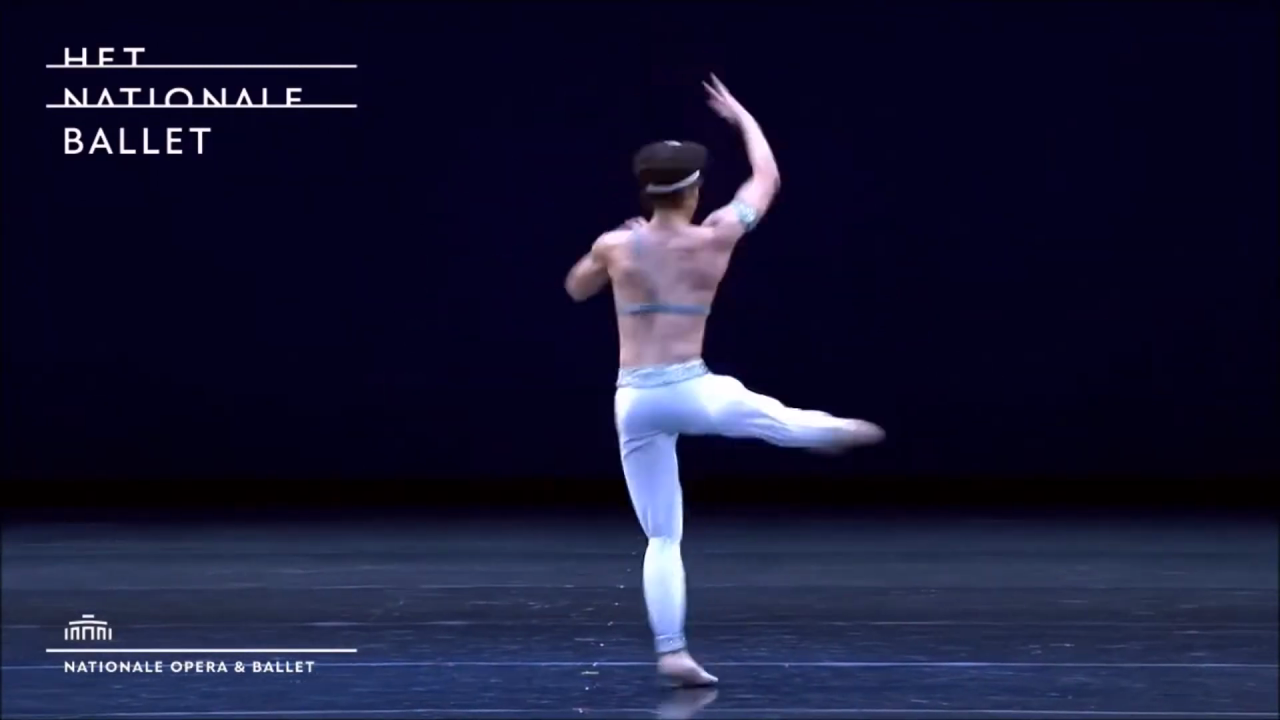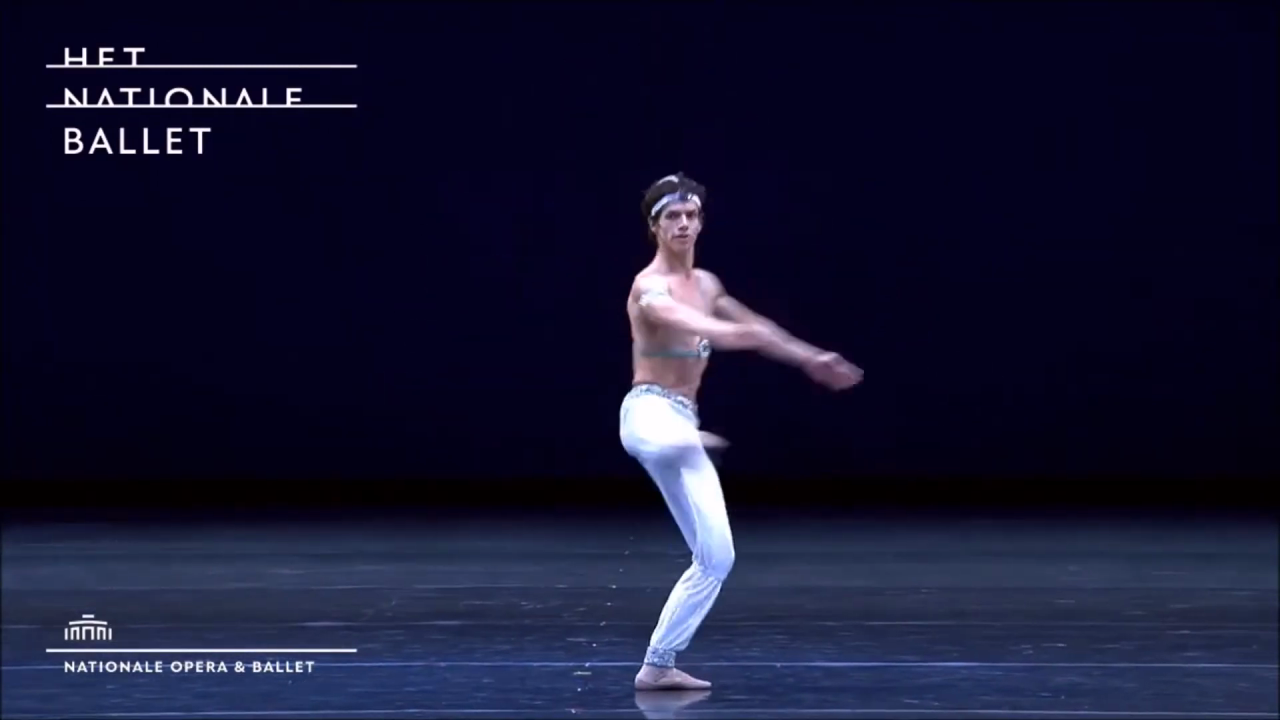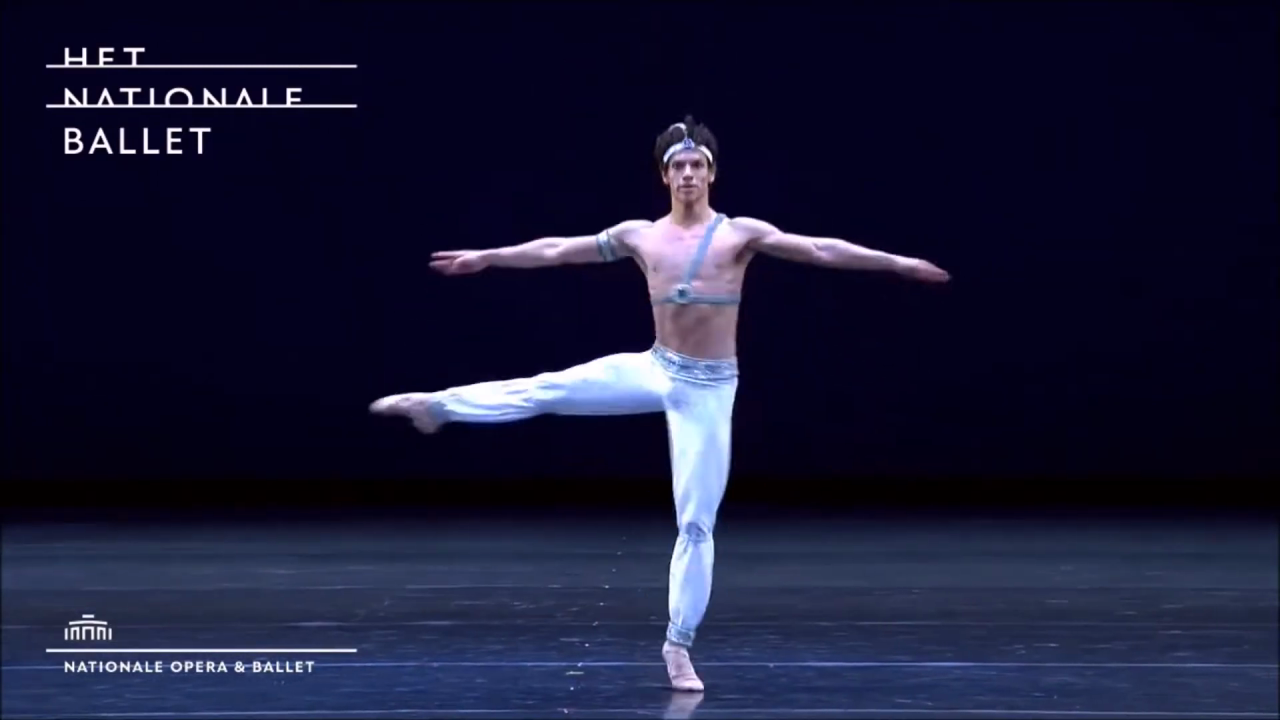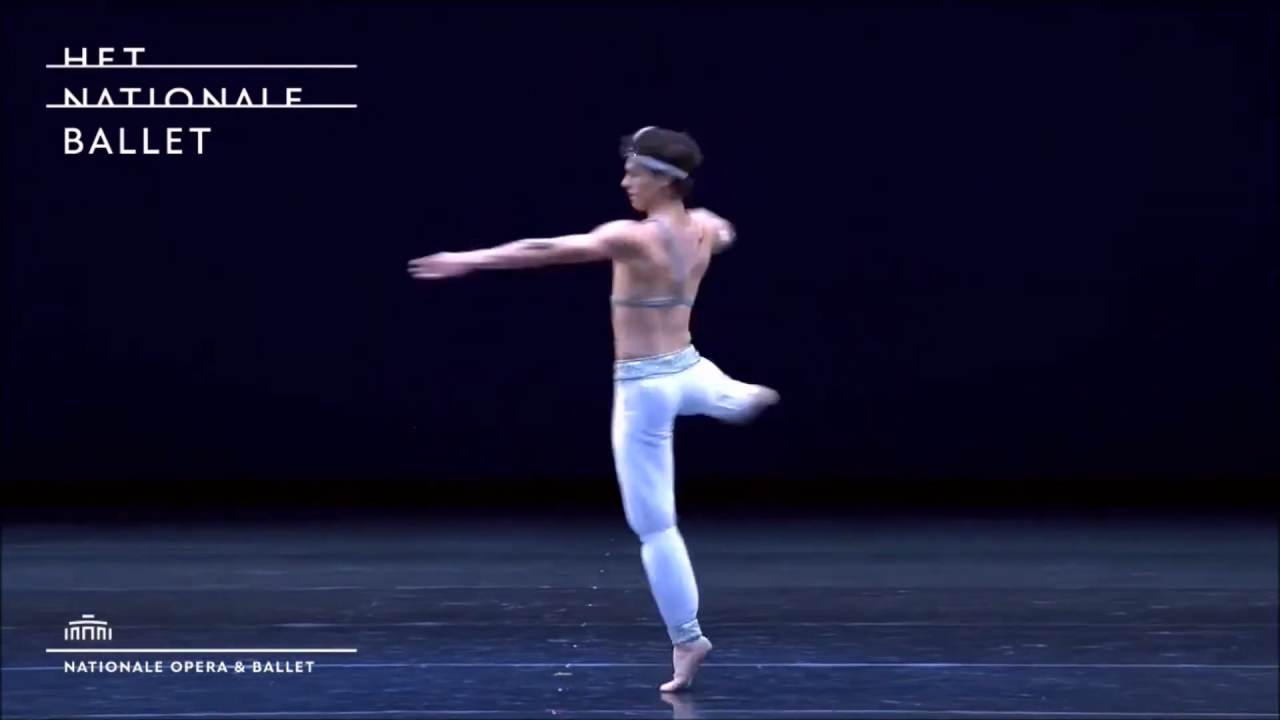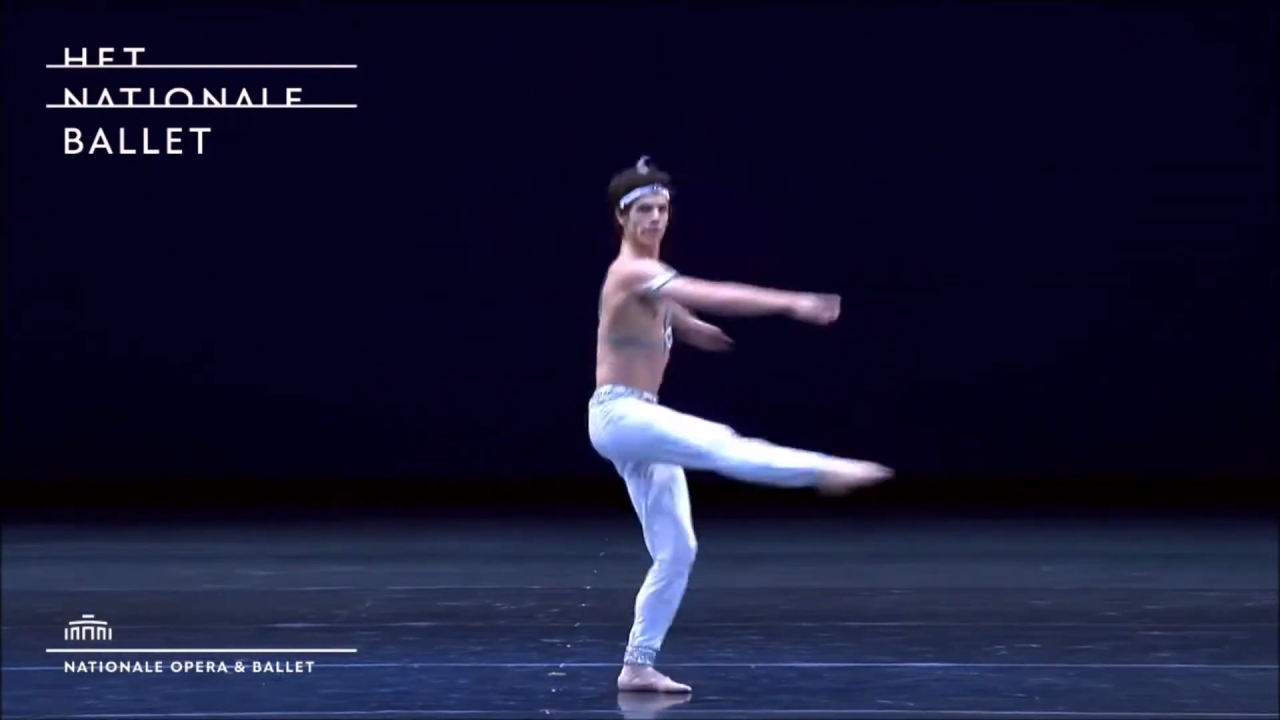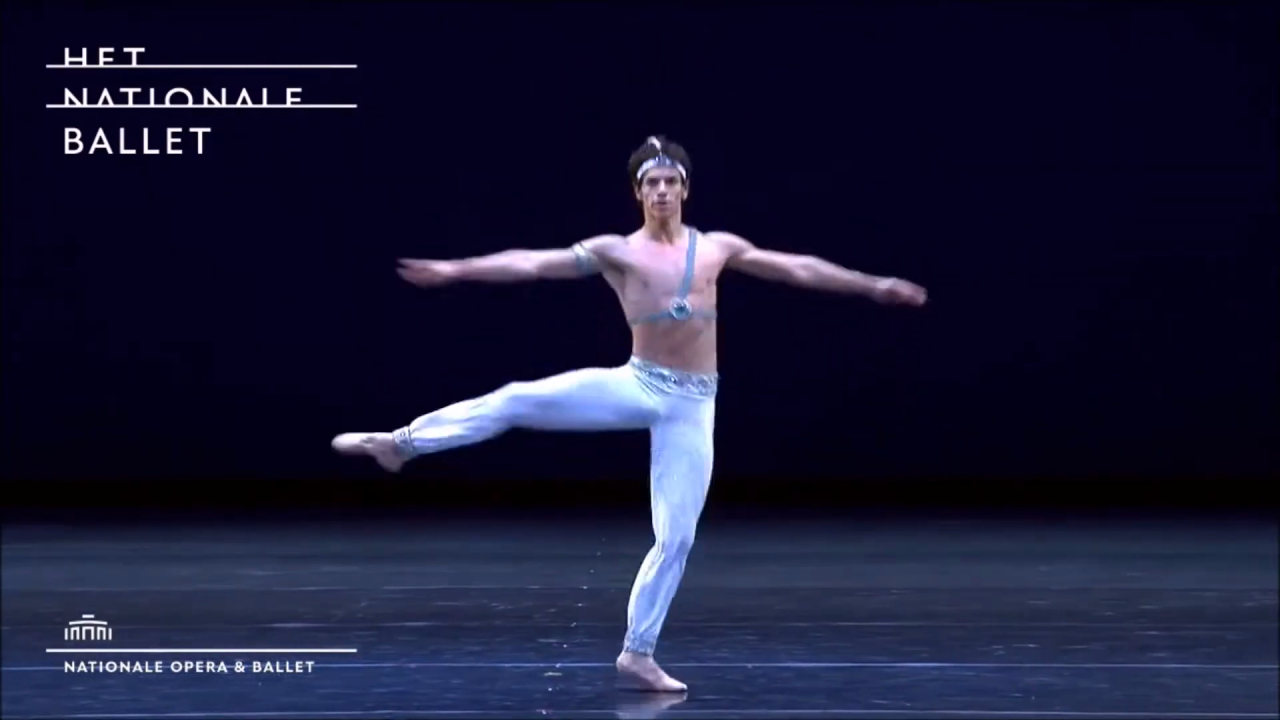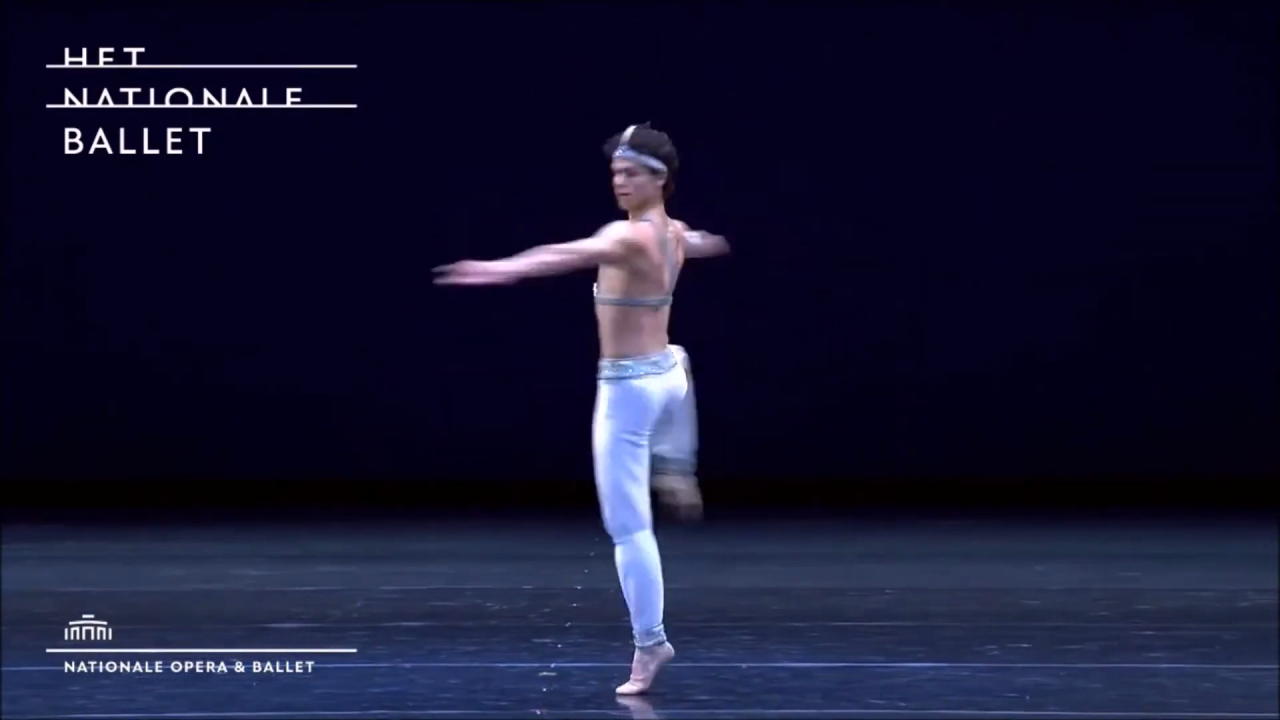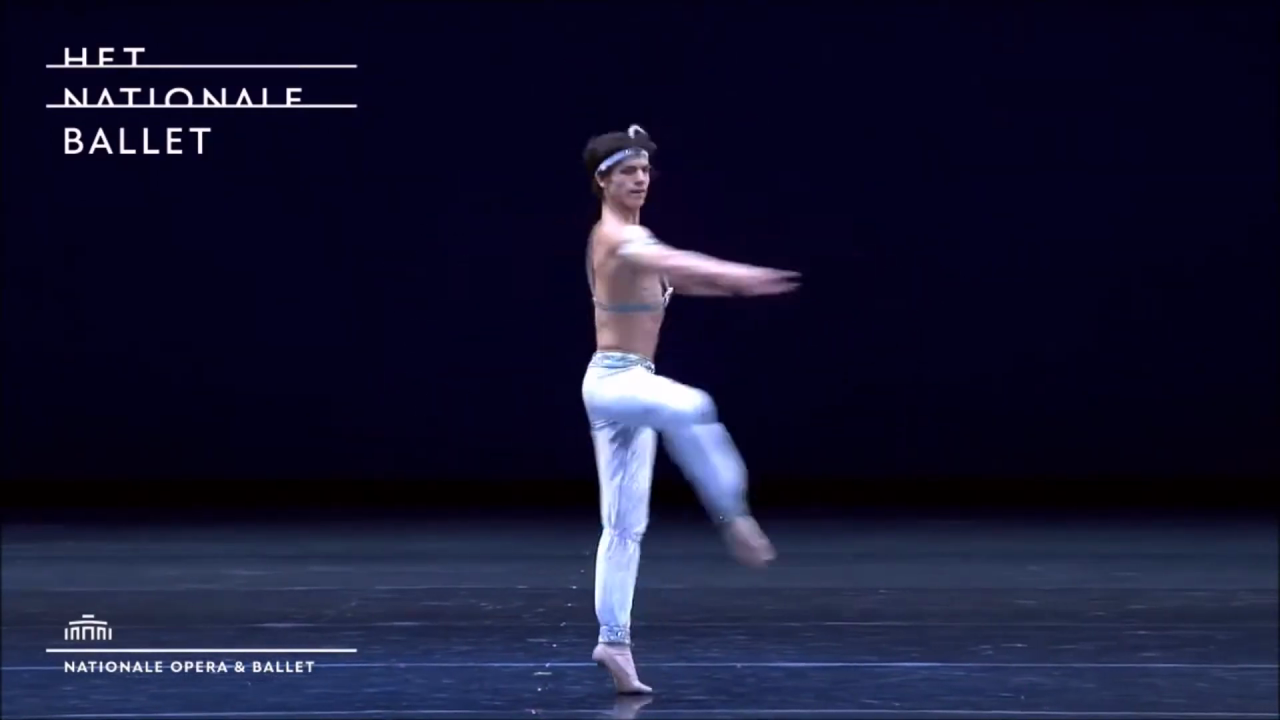
dt=0.2s
person 1, frame 1
left shoulder: (615, 244)
right shoulder: (712, 236)
left elbow: (577, 288)
right elbow: (767, 176)
right wrist: (741, 115)
left hip: (634, 403)
right hip: (694, 392)
left knee: (662, 536)
right knee: (781, 419)
left ankle: (671, 651)
person 1, frame 2
left shoulder: (704, 283)
right shoulder: (650, 289)
left elbow: (755, 327)
right elbow: (686, 326)
left wrist: (812, 359)
right wrist: (724, 335)
left hip: (677, 415)
right hip: (652, 416)
left knee: (717, 559)
left ankle: (658, 665)
person 1, frame 3
left shoulder: (742, 232)
right shoulder: (638, 235)
left elbow: (818, 247)
right elbow: (560, 248)
left wrist: (899, 261)
right wrist: (485, 256)
left hip: (710, 389)
right hip: (656, 371)
left knee: (696, 525)
right knee: (542, 390)
left ankle: (679, 645)
right ankle: (436, 405)
person 1, frame 4
left shoulder: (633, 236)
right shoulder: (706, 227)
left elbow: (552, 251)
left wrist: (465, 260)
left hip: (644, 389)
right hip: (688, 371)
left knee: (654, 526)
left ankle: (686, 642)
right ankle: (740, 396)
person 1, frame 5
left shoulder: (648, 274)
right shoulder: (635, 272)
right elbow: (710, 296)
left wrist: (687, 324)
right wrist: (794, 303)
left hip: (634, 421)
right hip: (624, 418)
left knee: (677, 553)
left ankle: (638, 664)
person 1, frame 6
left shoulder: (718, 247)
right shoulder: (615, 249)
left elbow: (797, 269)
right elbow: (536, 263)
left wrist: (876, 285)
right wrist: (452, 269)
left hip: (691, 407)
right hip: (637, 386)
left knee: (676, 541)
right knee: (520, 399)
left ankle: (638, 654)
right ankle: (398, 442)
person 1, frame 7
left shoulder: (627, 235)
right shoulder: (671, 232)
left elbow: (573, 253)
right elbow: (696, 243)
left wrist: (506, 268)
left hip: (628, 391)
right hip: (663, 377)
left knee: (628, 527)
left ankle: (648, 648)
right ankle: (675, 470)
person 1, frame 8
left shoulder: (625, 234)
right shoulder: (619, 236)
left elbow: (668, 273)
right elbow: (667, 262)
left wrist: (730, 279)
right wrist: (739, 275)
left hip: (614, 384)
right hip: (618, 384)
left knee: (623, 529)
left ankle: (614, 643)
right ankle: (732, 517)
